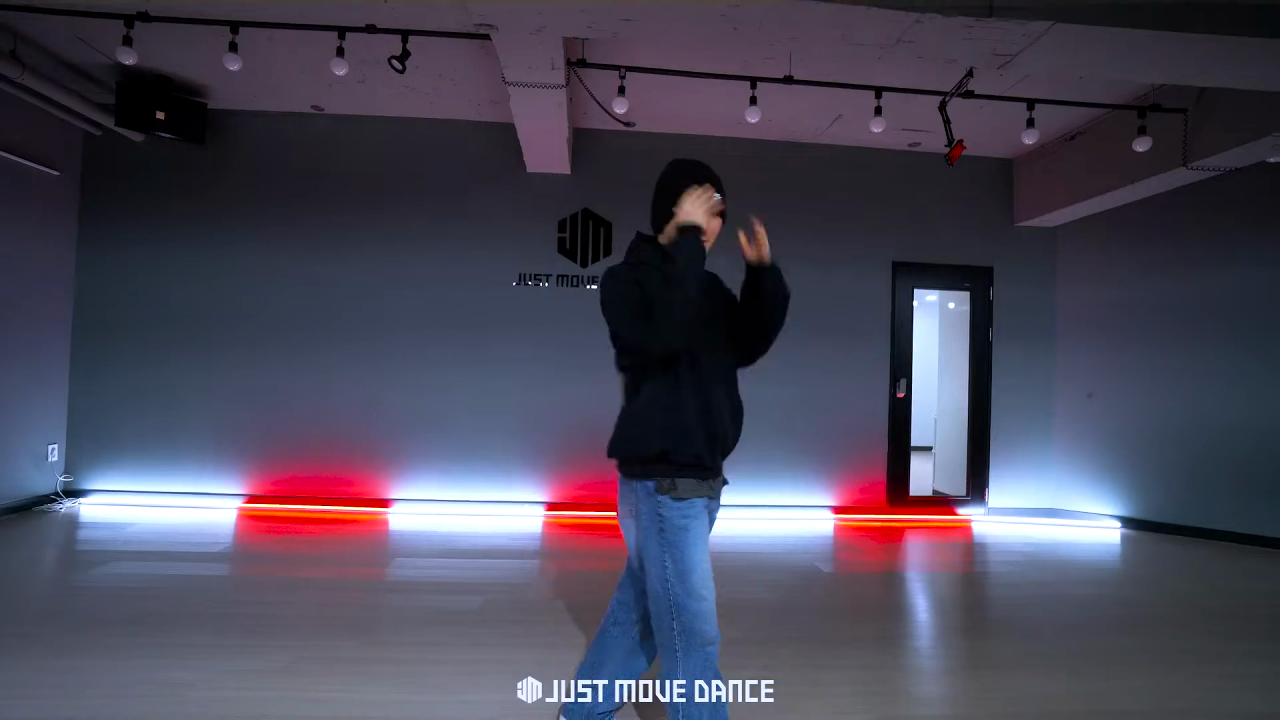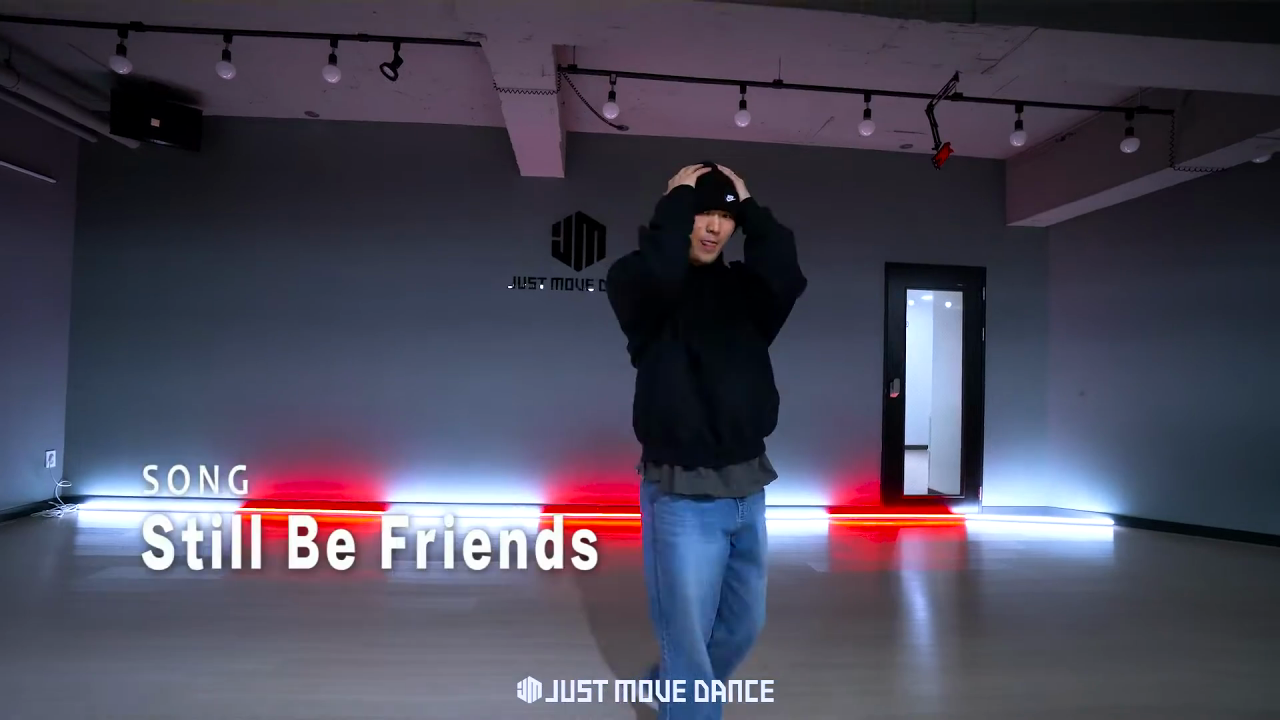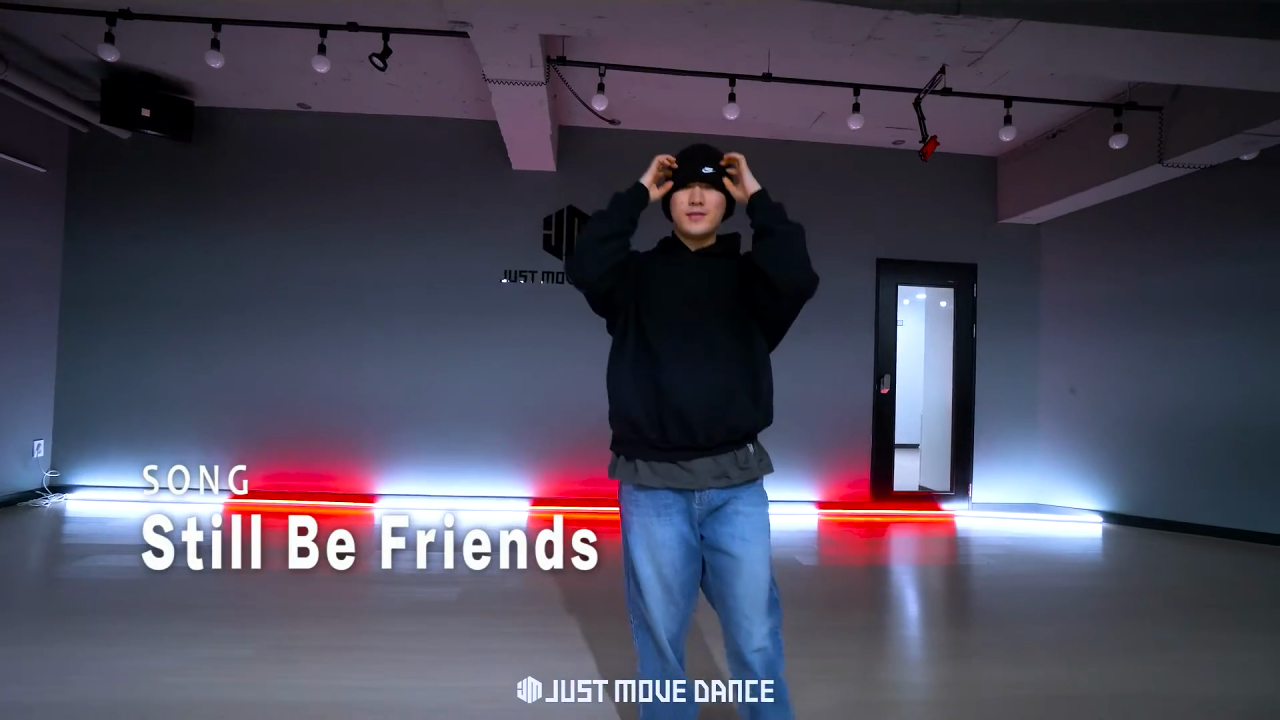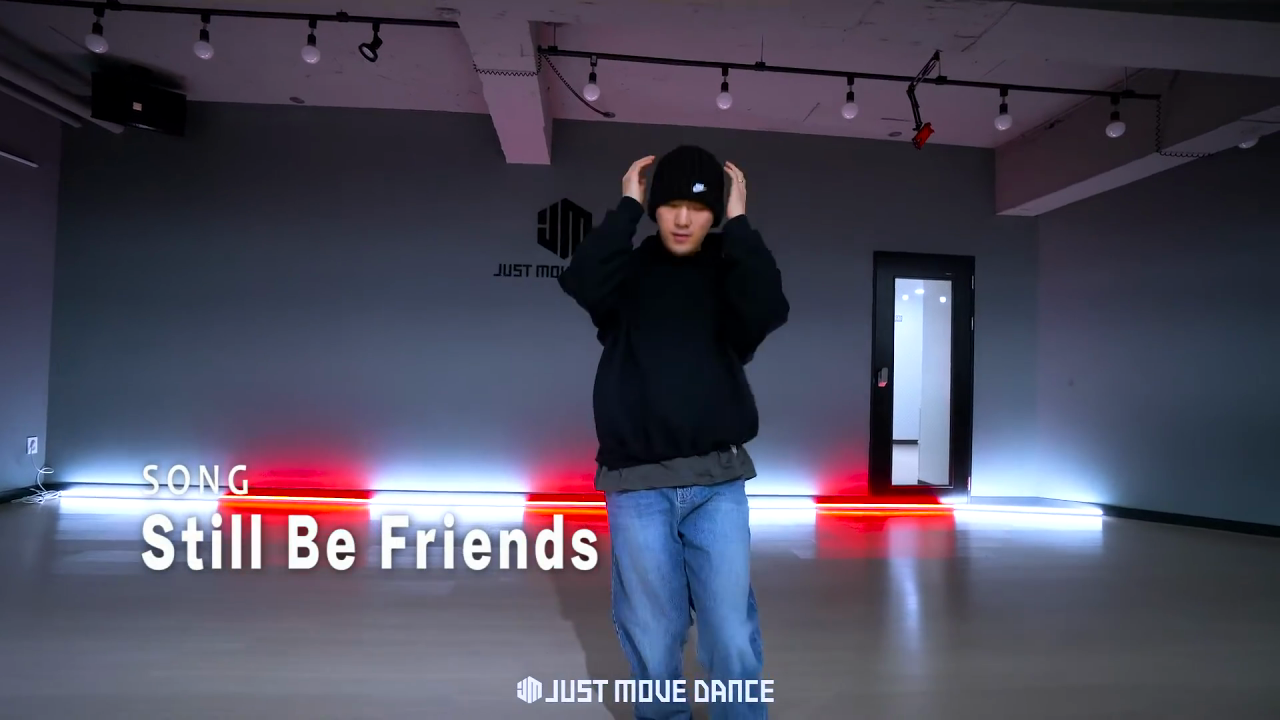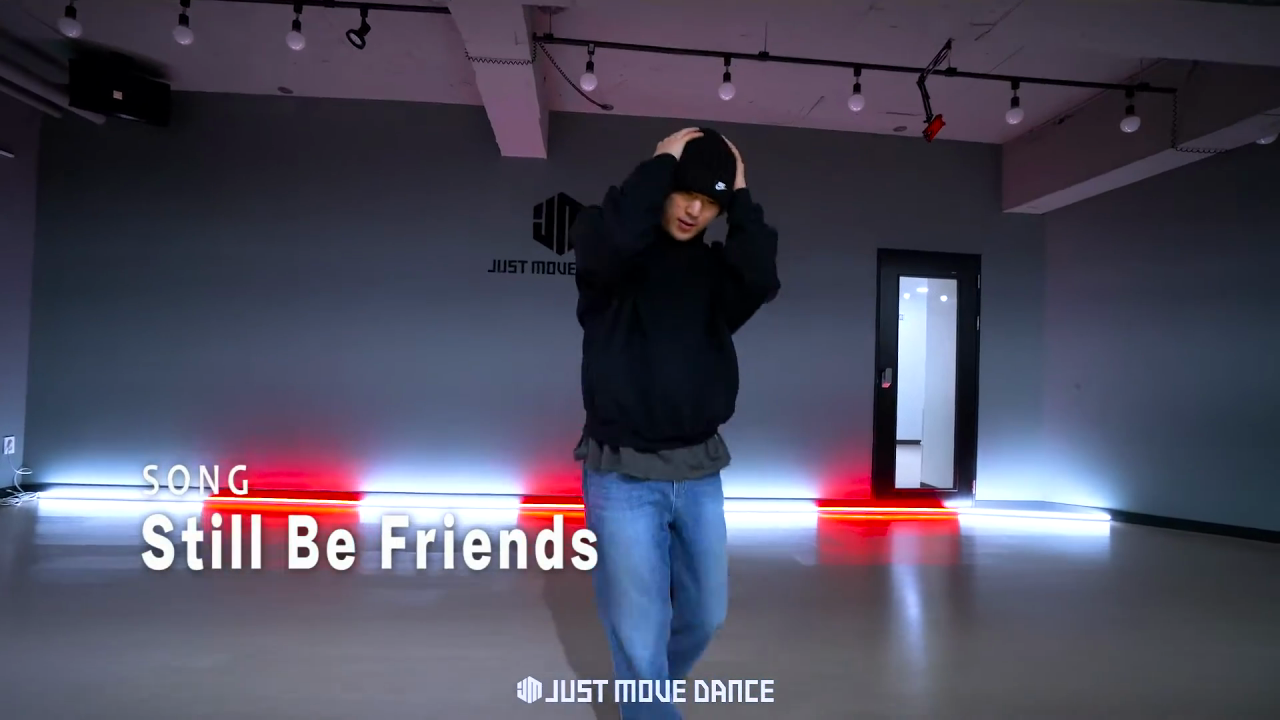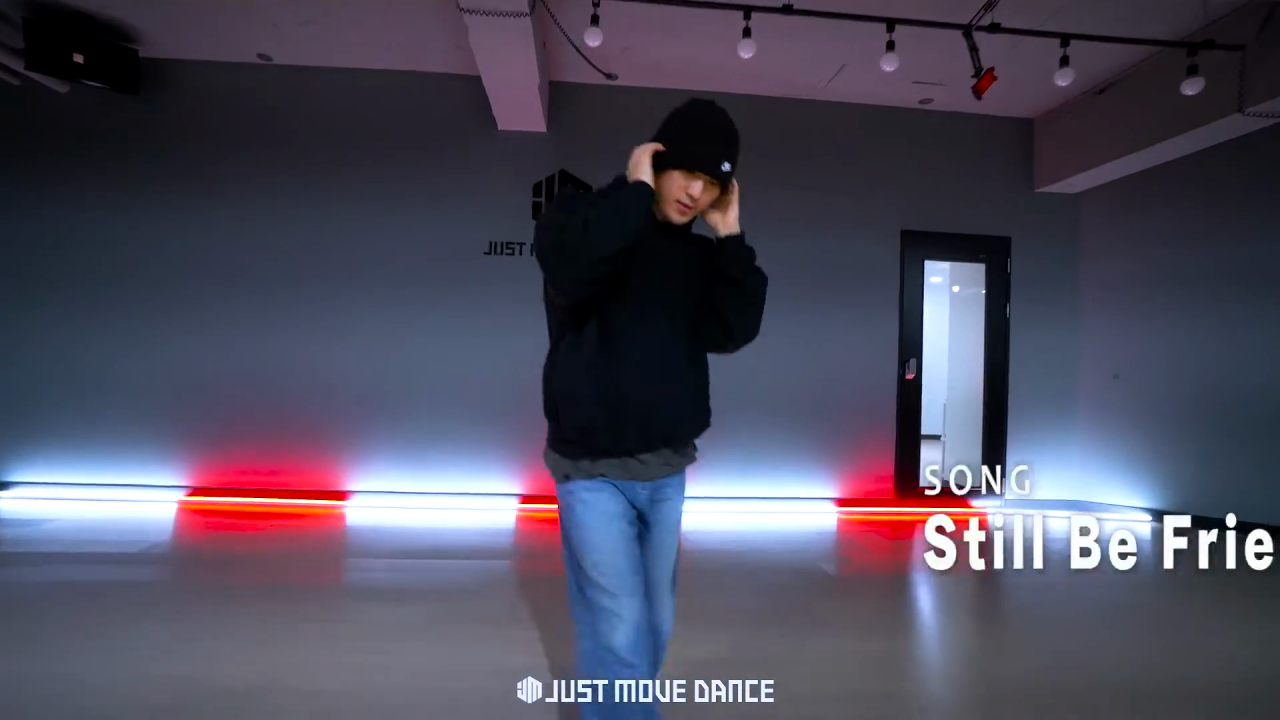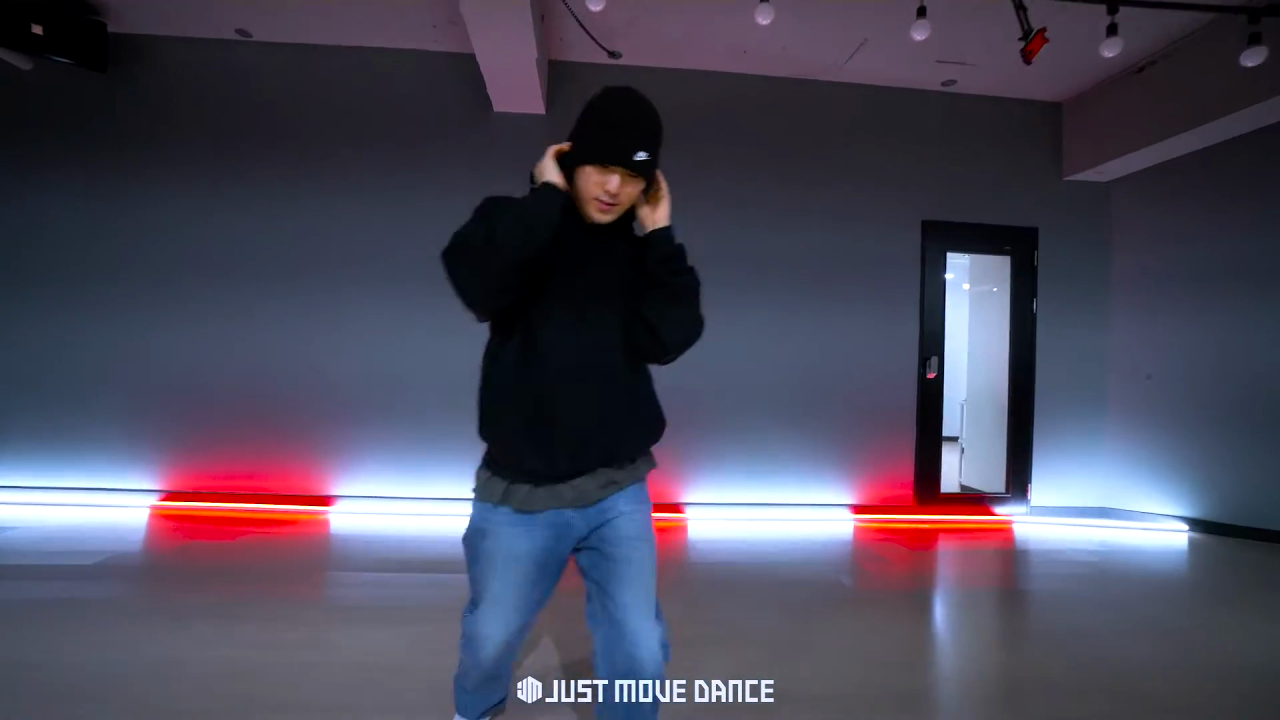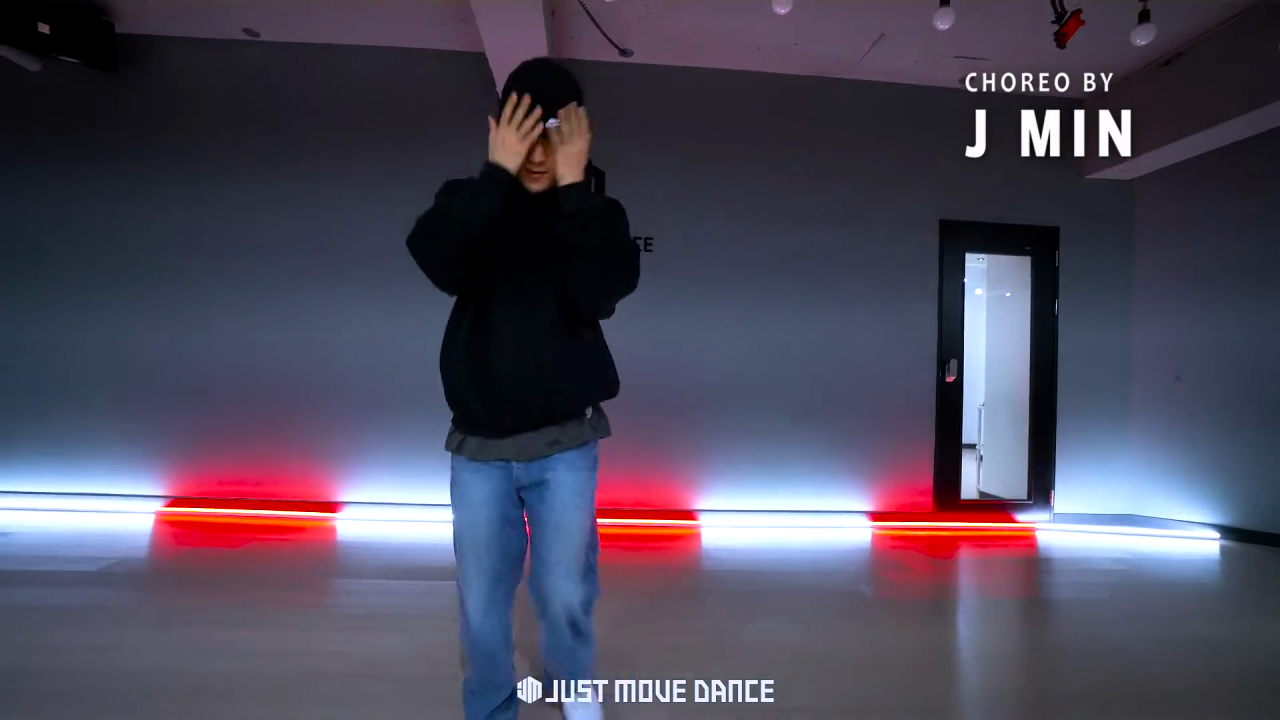
dt=0.4s
person 1, frame 1
left shoulder: (709, 286)
right shoulder: (629, 281)
left elbow: (746, 347)
right elbow: (662, 337)
left wrist: (763, 271)
right wrist: (685, 232)
left hip: (694, 483)
right hip: (660, 485)
left knee: (639, 611)
right knee: (693, 632)
person 1, frame 2
left shoulder: (742, 288)
right shoulder: (639, 283)
left elbow: (786, 279)
right elbow: (659, 269)
left wrist: (750, 206)
right wrist: (678, 198)
left hip: (744, 486)
right hip: (680, 490)
left knee: (742, 624)
right knee: (689, 637)
person 1, frame 3
left shoulder: (749, 275)
right shoulder: (637, 274)
left elbow: (797, 280)
right elbow: (586, 268)
left wrist: (758, 199)
right wrist: (638, 194)
left hip: (734, 481)
right hip: (652, 483)
left knee: (755, 634)
right knee: (661, 633)
person 1, frame 4
left shoulder: (729, 279)
right shoulder: (626, 275)
left elbow: (766, 310)
right elbow: (583, 283)
left wrist: (737, 222)
right wrist: (628, 207)
left hip: (717, 482)
right hip: (637, 484)
left knee: (732, 639)
right knee: (652, 637)
person 1, frame 5
left shoulder: (715, 267)
right shoulder: (610, 252)
left elbow: (761, 280)
right elbow: (613, 233)
left wrist: (741, 197)
right wrist: (662, 160)
left hip: (699, 467)
right hip: (622, 472)
left knee: (704, 614)
right knee: (640, 633)
person 1, frame 6
left shoulder: (699, 255)
right shoulder: (580, 215)
left elbow: (731, 332)
right elbow: (574, 276)
left wrist: (730, 235)
right wrist: (634, 192)
left hip: (665, 468)
right hip: (590, 468)
left knee: (648, 625)
right knee: (620, 629)
person 1, frame 7
left shoulder: (639, 260)
right shoulder: (511, 228)
left elbow: (669, 340)
right elbow: (476, 284)
left wrist: (661, 233)
right wrist: (546, 196)
left hip: (617, 490)
right hip: (519, 491)
left knee: (640, 650)
right knee: (491, 637)
person 1, frame 8
left shoulder: (597, 214)
right shoulder: (469, 205)
left elbow: (597, 295)
right elbow: (440, 264)
left wrist: (573, 188)
right wrist: (495, 173)
left hip: (565, 443)
right hip: (479, 445)
left knee: (562, 593)
right knee: (481, 605)
